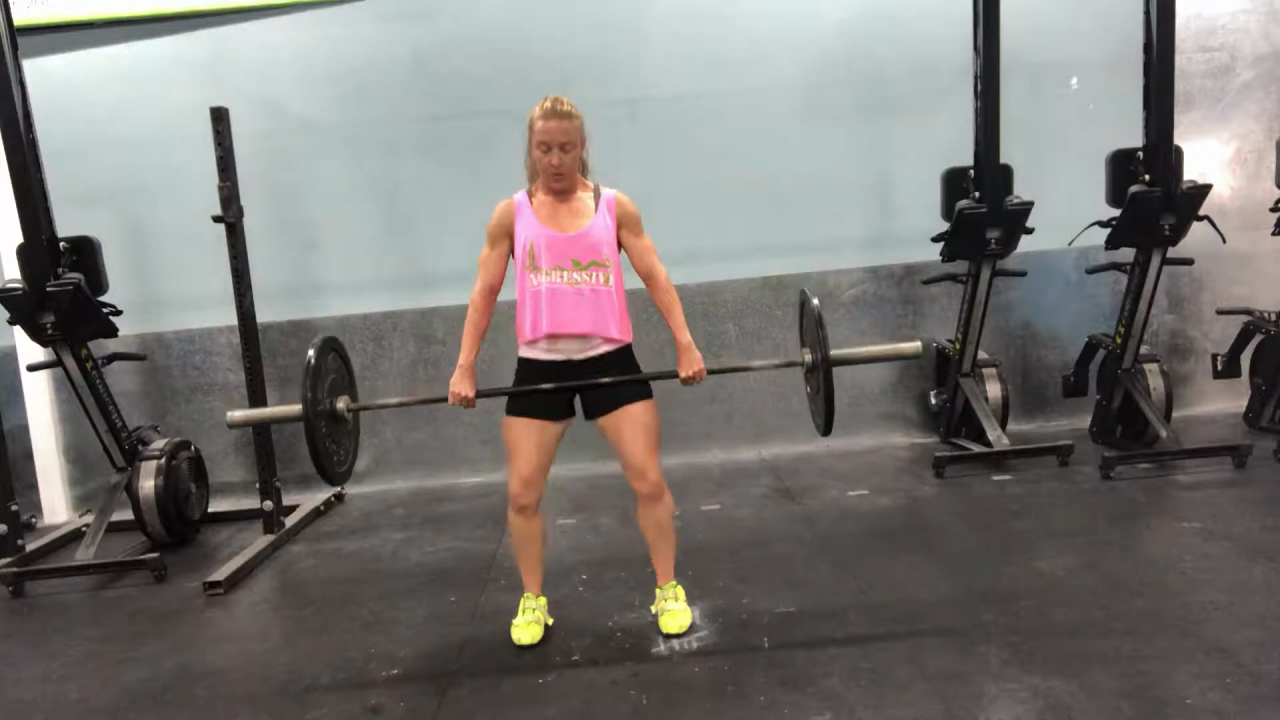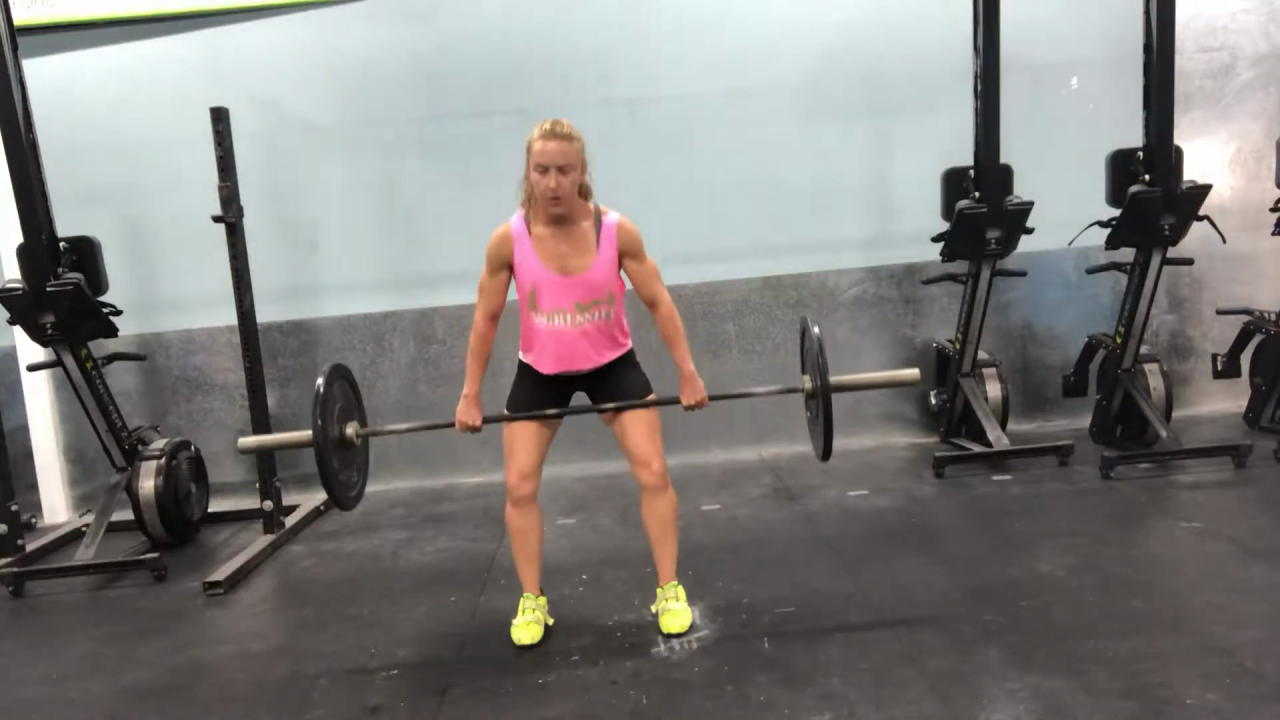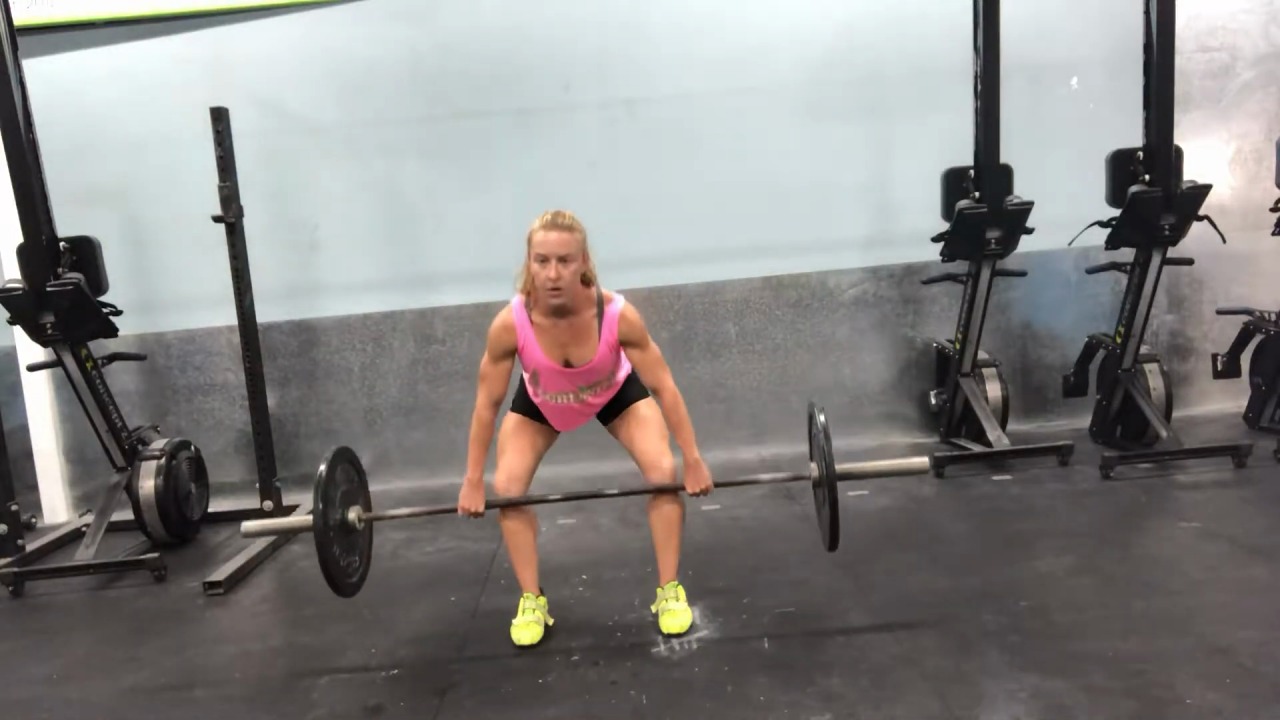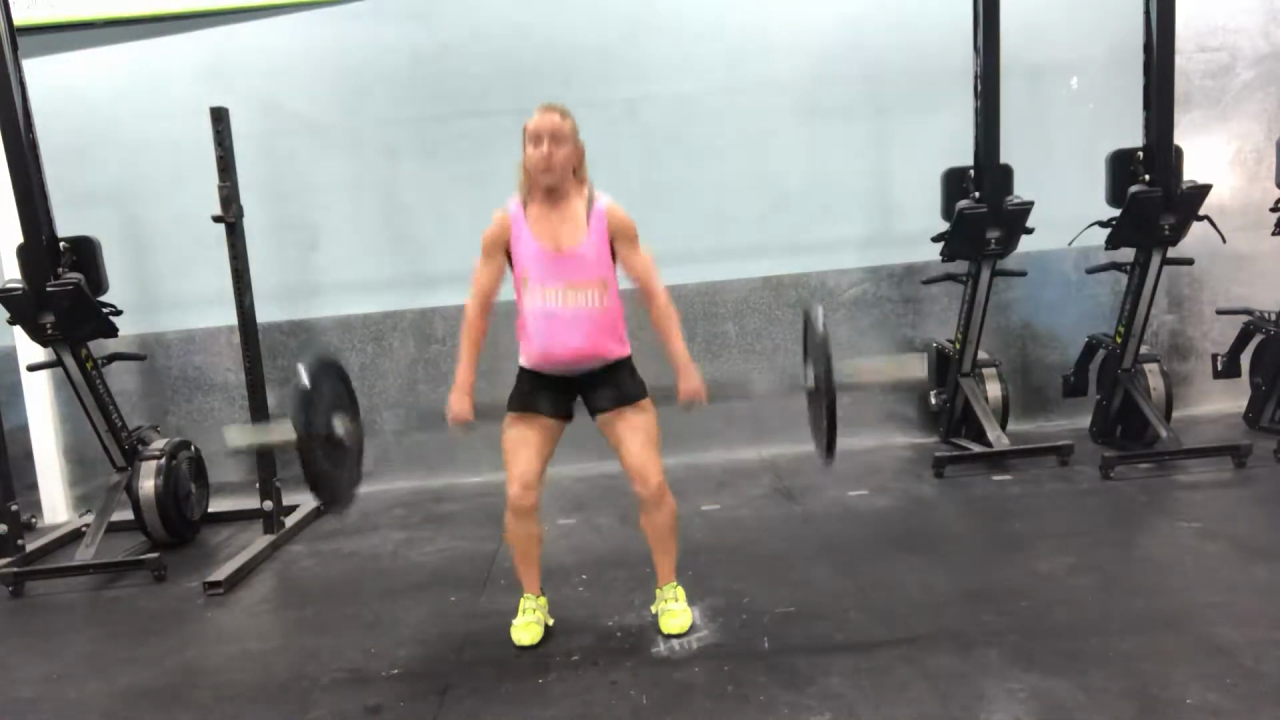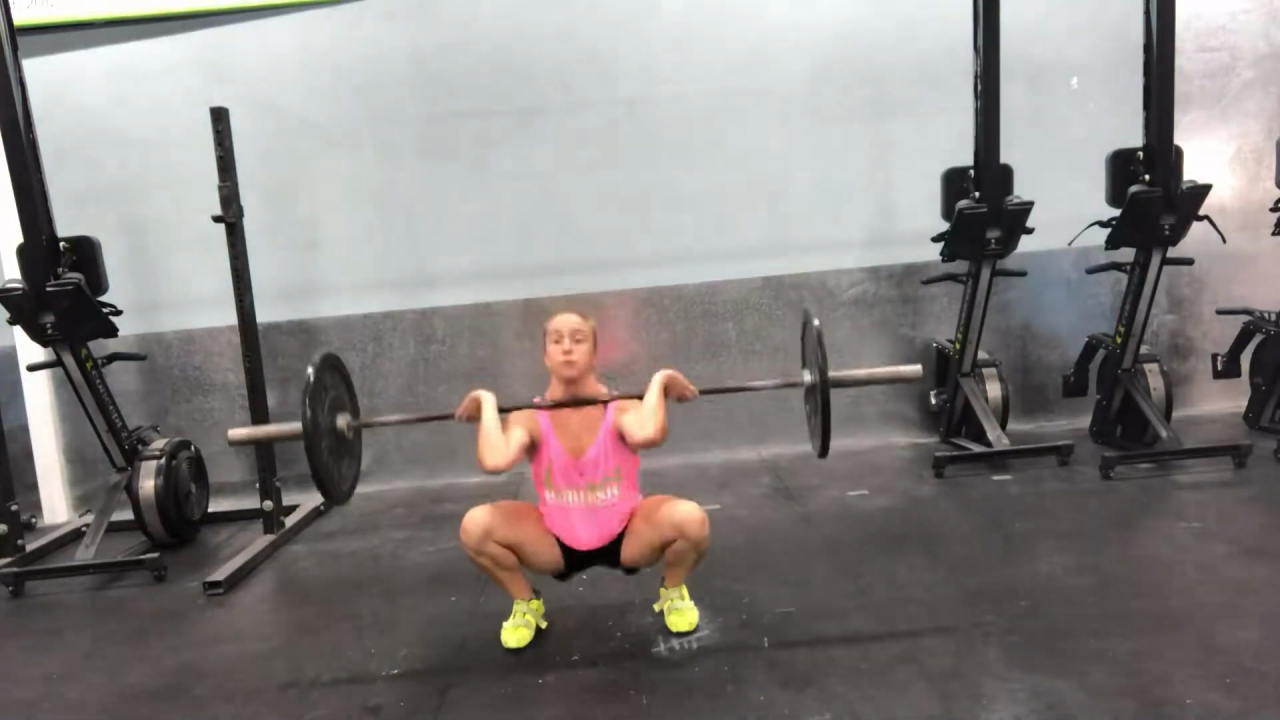
dt=1s
person 1, frame 1
left shoulder: (615, 207)
right shoulder: (511, 214)
left elbow: (655, 277)
right elbow: (484, 293)
left wrist: (685, 343)
right wrist: (465, 365)
left hip: (609, 359)
right hip: (539, 365)
left knee: (649, 480)
right knee: (522, 493)
left ankle: (668, 591)
right ankle: (533, 601)
person 1, frame 2
left shoulder: (617, 231)
right shoulder: (507, 239)
left elbow: (658, 302)
right elbow: (486, 318)
left wrist: (687, 372)
right wrist: (470, 393)
left hip: (612, 365)
right hip: (539, 371)
left knee: (653, 471)
right knee: (519, 485)
left ankle: (670, 592)
right ankle: (532, 602)
person 1, frame 3
left shoulder: (619, 315)
right shoulder: (509, 324)
left elbow: (664, 388)
right elbow: (487, 403)
left wrist: (693, 460)
right wrist: (473, 480)
left hip: (616, 391)
right hip: (539, 401)
left knee: (665, 474)
right knee: (507, 489)
left ankle: (670, 591)
right ankle: (531, 600)
person 1, frame 4
left shoulder: (606, 216)
right shoulder: (505, 226)
left elbow: (652, 289)
right elbow: (478, 305)
left wrist: (684, 365)
right wrist: (463, 384)
left hip: (608, 366)
right hip: (540, 373)
left knee: (651, 487)
right knee: (520, 497)
left ankle: (669, 593)
right ankle: (532, 602)
person 1, frame 5
left shoulder: (620, 412)
right shoulder: (532, 421)
left elbow: (649, 435)
right elbow: (494, 461)
left wrist: (658, 384)
right wrist: (488, 405)
left hip: (625, 531)
right hip: (558, 539)
left knee: (692, 520)
right knee: (474, 528)
left ankle: (673, 593)
right ankle: (526, 603)
